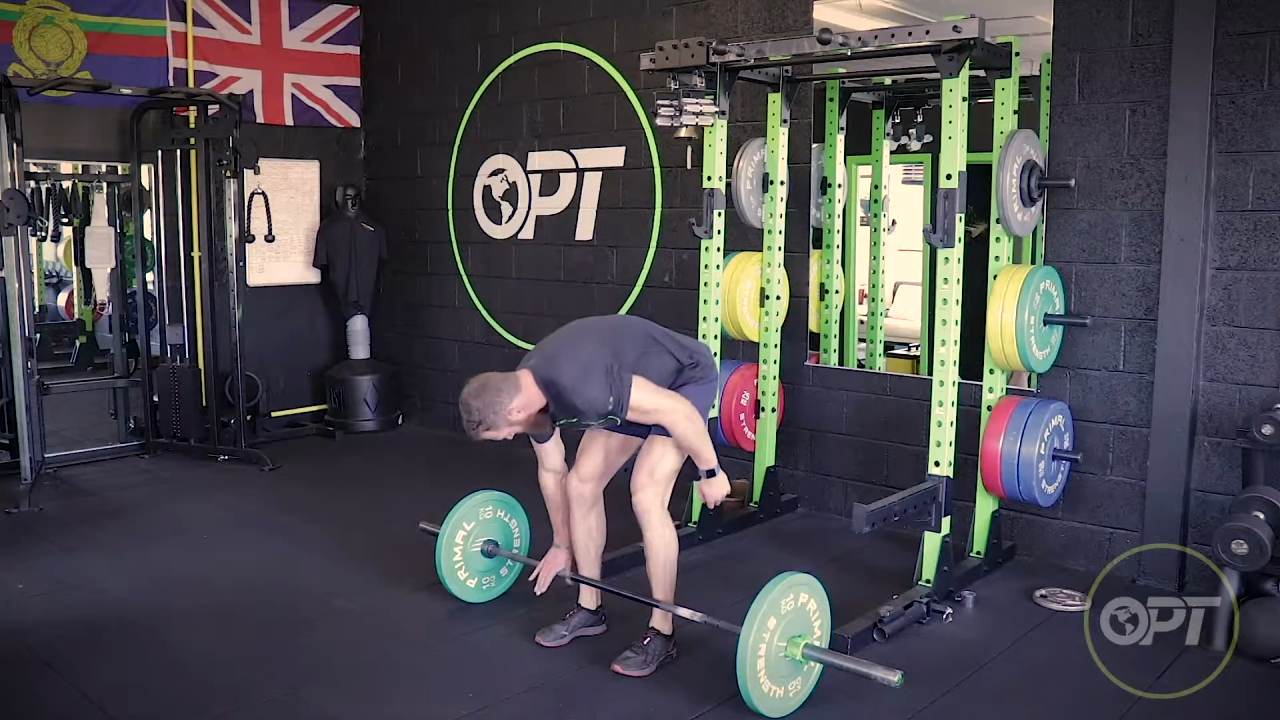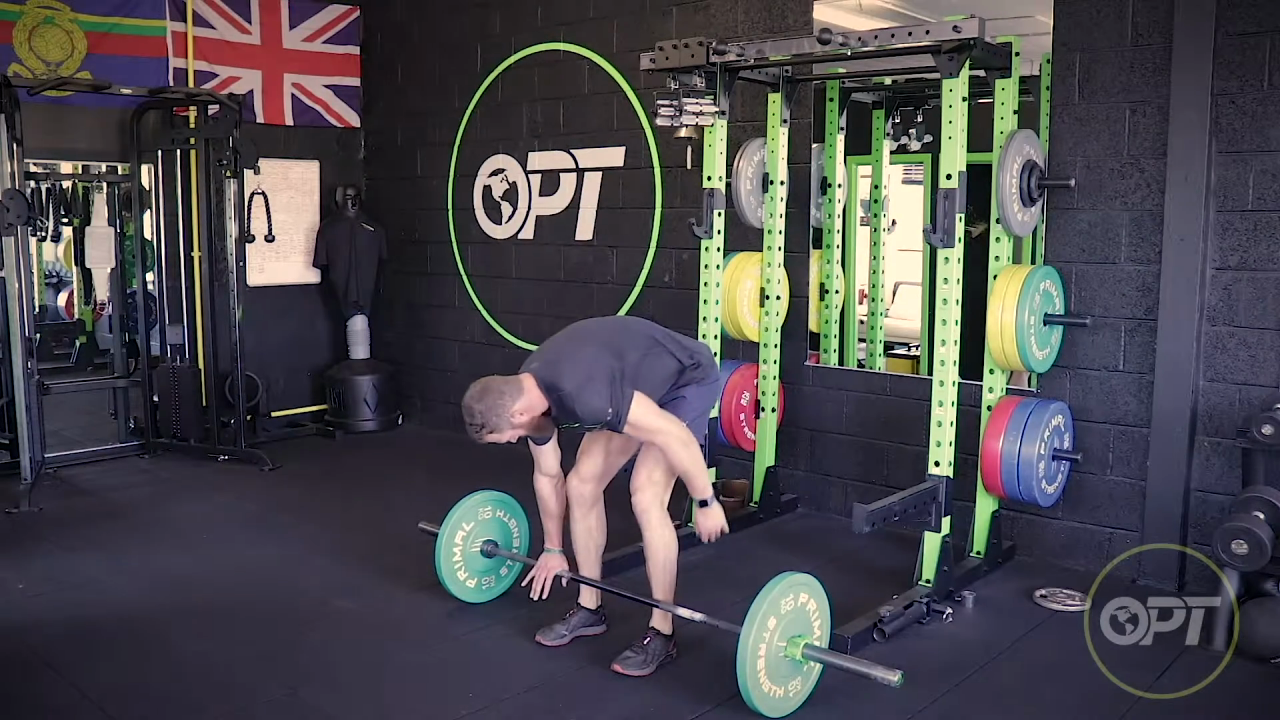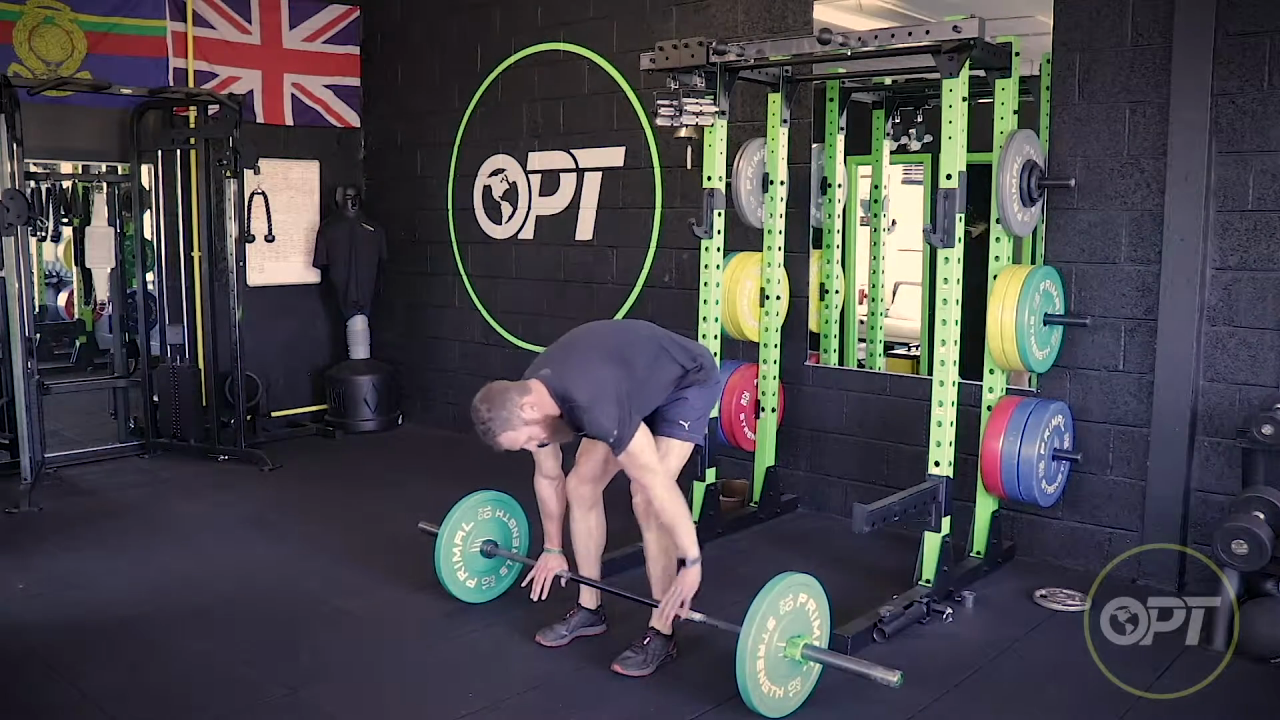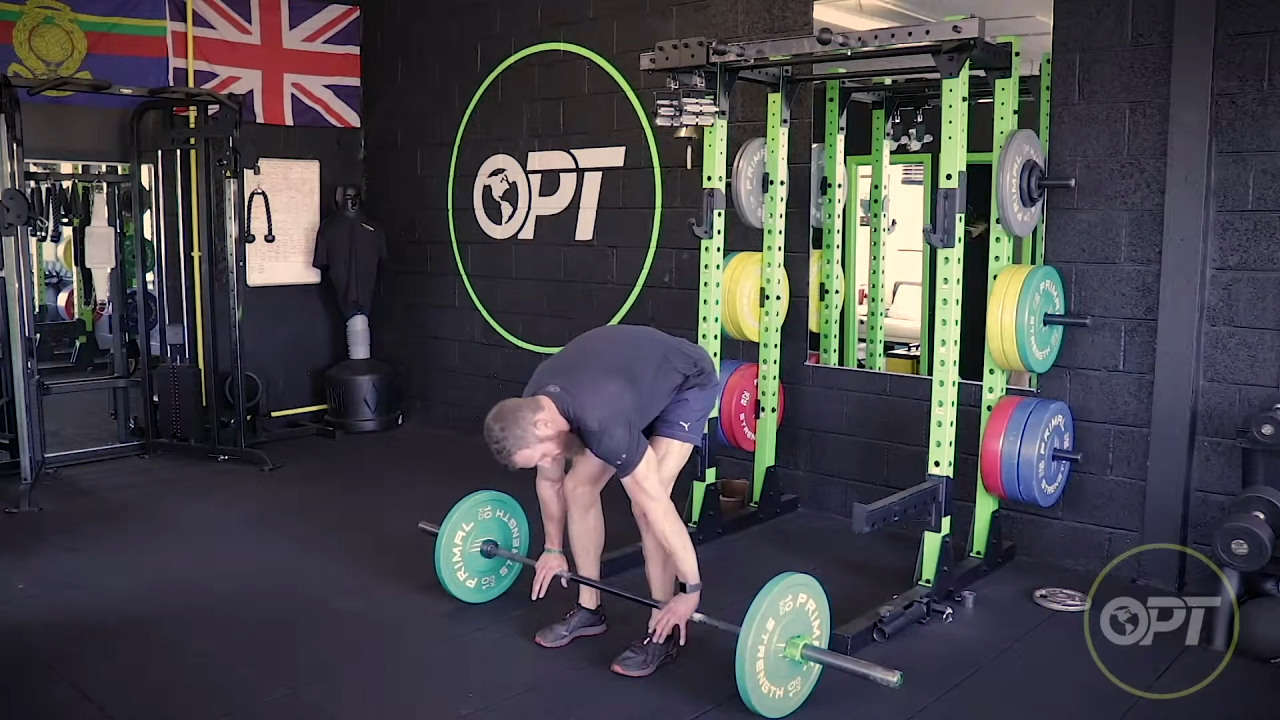
dt=0.3s
person 1, frame 1
left shoulder: (581, 387)
right shoulder: (528, 393)
left elbow: (676, 411)
right elbow: (552, 471)
left wrist: (710, 474)
right wrist: (561, 545)
left hip: (684, 380)
right hip: (632, 383)
left knee: (646, 496)
right knee: (581, 484)
left ankle: (661, 632)
right ankle: (589, 609)
person 1, frame 2
left shoulder: (582, 393)
right shoulder: (528, 395)
left elbow: (673, 439)
right elbow: (548, 475)
left wrist: (706, 503)
right wrist: (552, 548)
left hip: (687, 380)
right hip: (636, 383)
left knee: (646, 497)
right knee: (581, 485)
left ankle: (662, 633)
right ankle: (589, 609)
person 1, frame 3
left shoulder: (592, 404)
right shoulder: (533, 397)
left elbow: (659, 485)
right elbow: (549, 478)
left wrist: (690, 564)
right wrist: (552, 548)
left hip: (688, 382)
right hip: (637, 381)
left knee: (646, 499)
right knee: (580, 485)
left ankle: (661, 633)
right ankle: (589, 608)
person 1, frame 4
left shoulder: (601, 422)
right shoulder: (531, 410)
left elbow: (658, 510)
right elbow: (550, 482)
left wrist: (690, 589)
right wrist: (553, 548)
left hip: (687, 384)
right hip: (634, 377)
left knee: (645, 503)
right knee: (578, 486)
left ankle: (662, 632)
right ankle: (589, 609)
